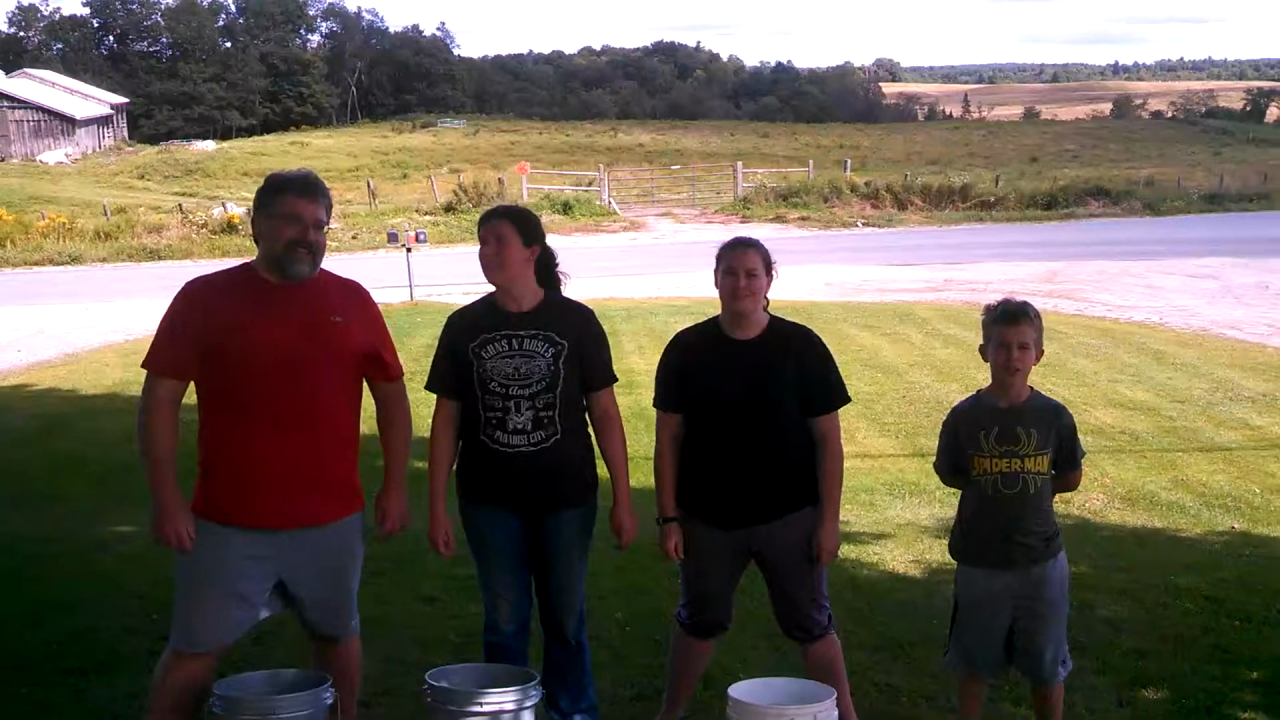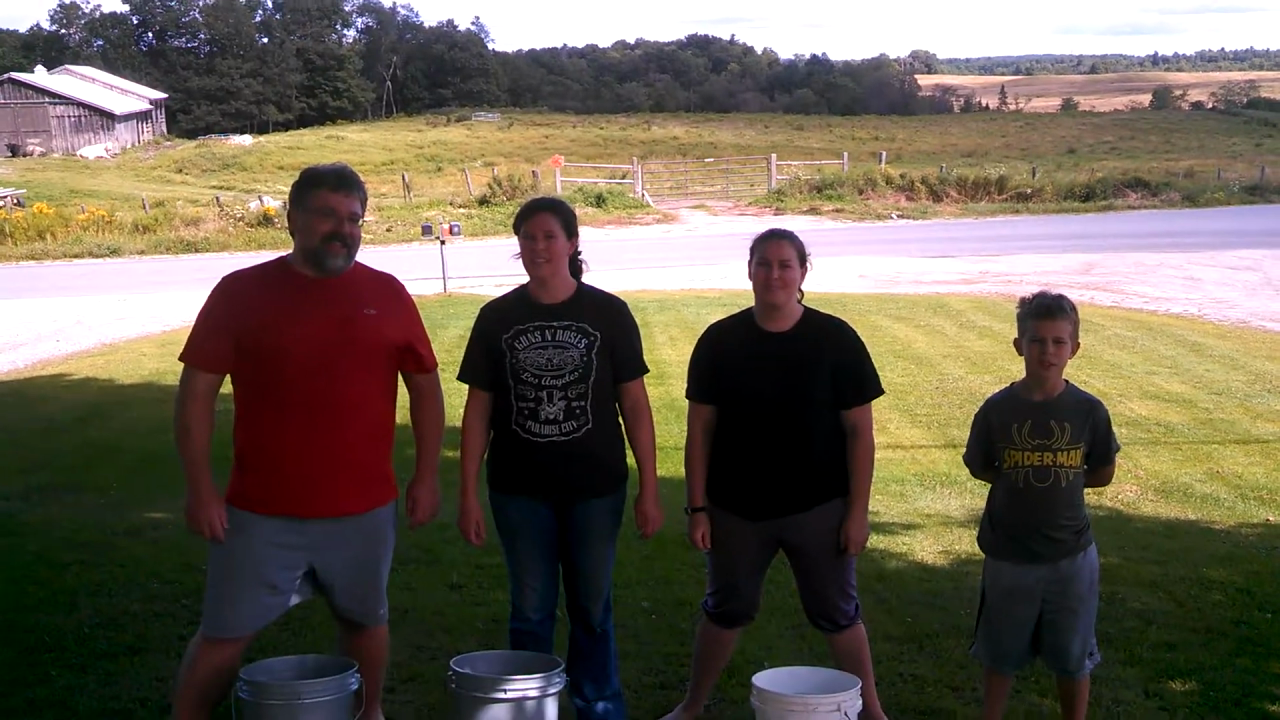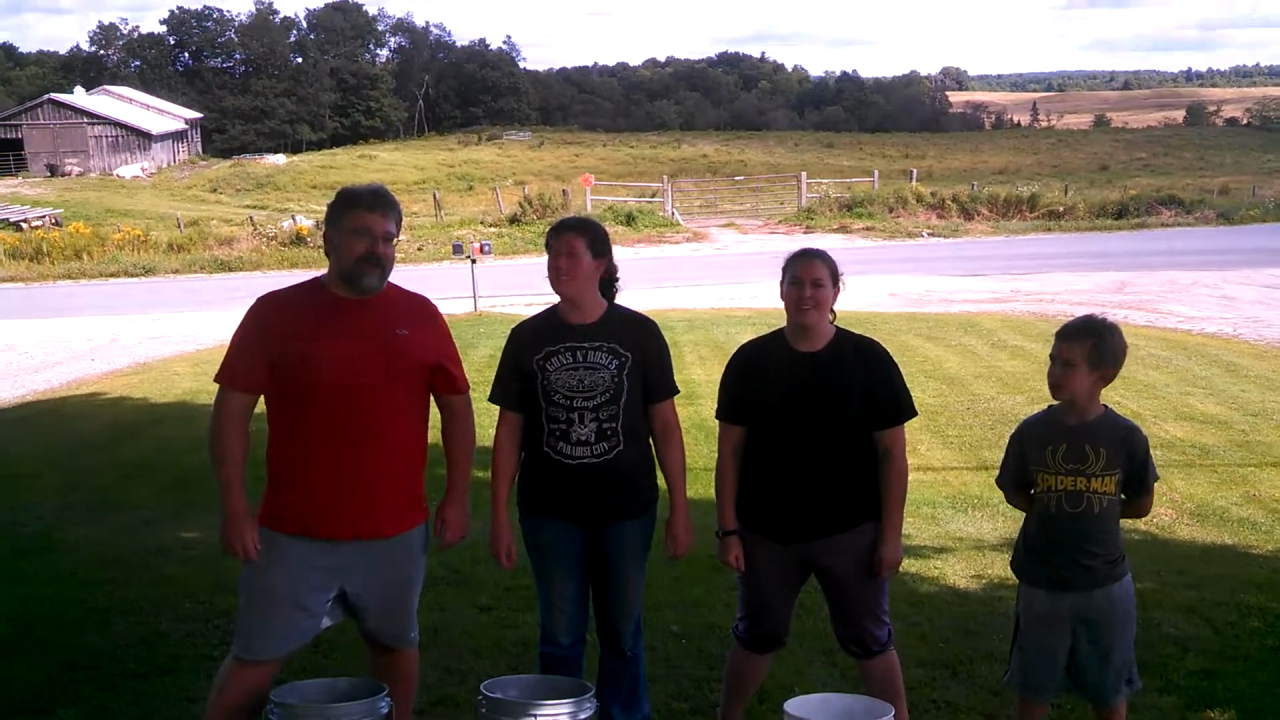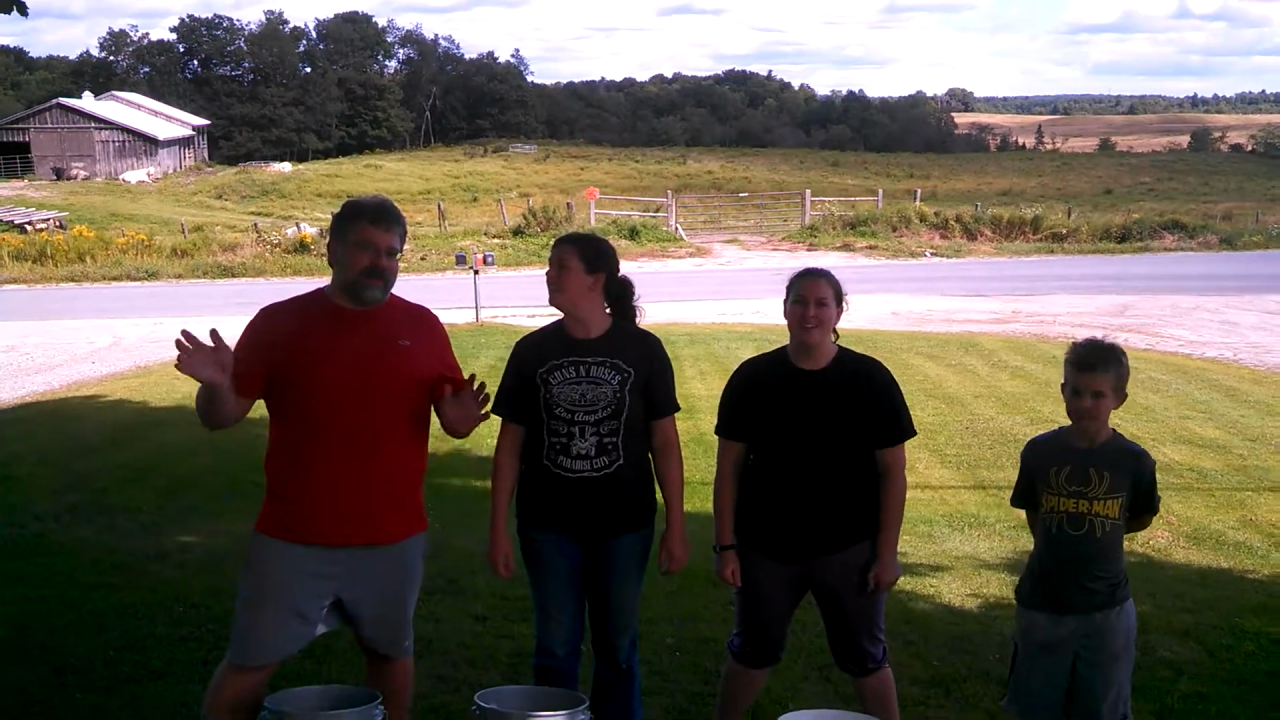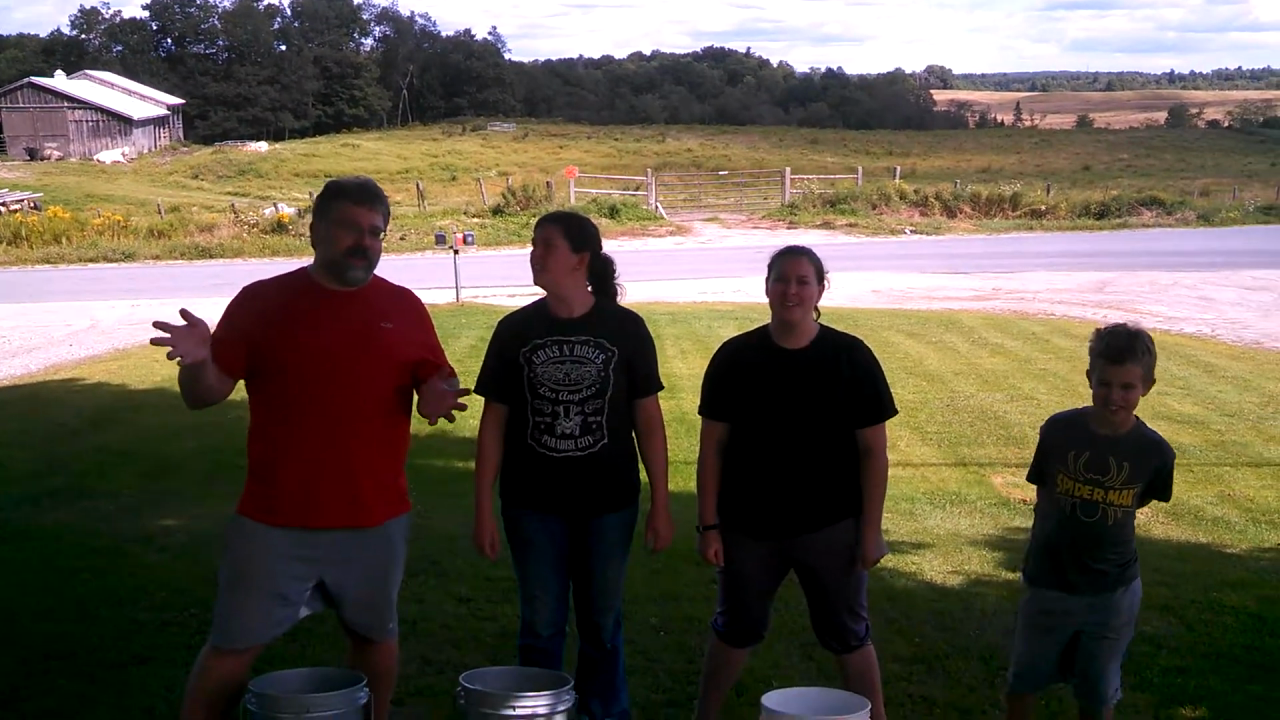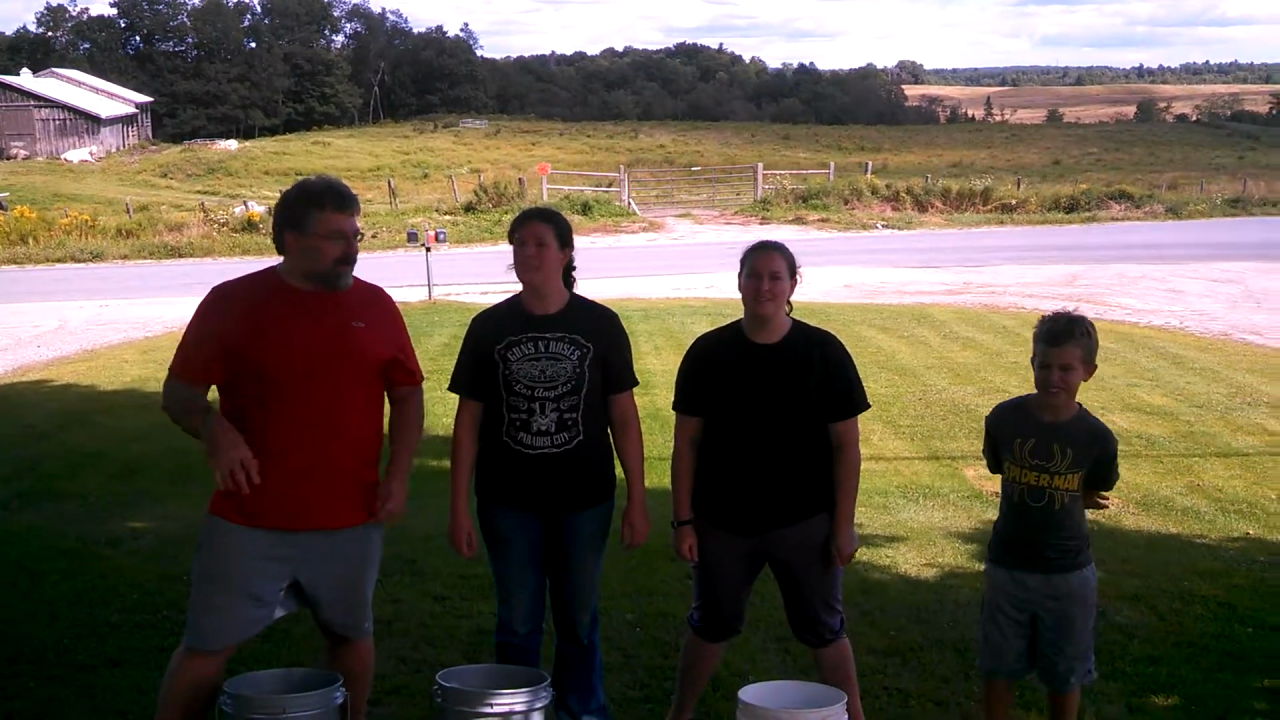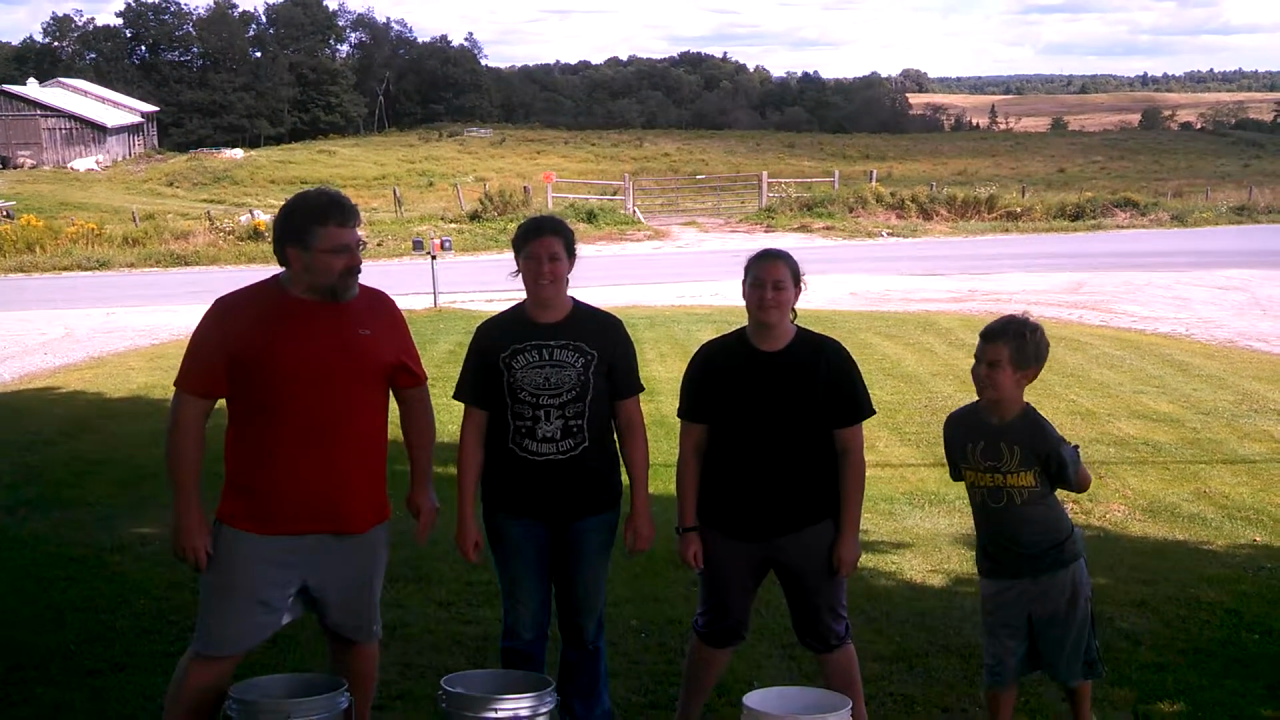
dt=0.5s
person 1, frame 1
left shoulder: (352, 301)
right shoulder: (204, 298)
left elbow: (390, 391)
right elbow: (160, 396)
left wrist: (395, 484)
right wrist: (165, 496)
left hip: (331, 518)
right hip: (228, 521)
left knee: (336, 633)
right knee: (195, 647)
person 1, frame 2
left shoulder: (387, 293)
right shoulder: (240, 291)
left elbow: (424, 383)
right elbow: (197, 389)
left wrist: (426, 474)
right wrist: (200, 487)
left hip: (364, 508)
right hip: (261, 511)
left knee: (364, 619)
right knee: (223, 633)
person 1, frame 3
left shoulder: (419, 315)
right shoulder: (275, 312)
left elbow: (456, 404)
right elbow: (232, 410)
left wrist: (457, 496)
right wrist: (234, 506)
left hip: (394, 530)
right hip: (293, 531)
left knee: (395, 642)
right knee: (255, 655)
person 1, frame 4
left shoulder: (421, 326)
right shoulder: (278, 322)
left elbow: (455, 403)
right elbow: (222, 415)
left wrist: (458, 416)
right wrist: (216, 383)
left hip: (392, 537)
right hip: (292, 538)
left knee: (390, 650)
right knee: (251, 660)
person 1, frame 5
left shoulder: (403, 307)
right shoulder: (261, 300)
left elbow: (438, 382)
right elbow: (205, 394)
left wrist: (435, 399)
right wrist: (198, 362)
left hip: (374, 519)
right hip: (274, 520)
left knee: (374, 633)
right knee: (232, 644)
person 1, frame 6
left shoulder: (375, 305)
right shoulder: (230, 302)
left elbow: (408, 393)
right elbow: (178, 393)
left wrist: (398, 472)
right wrist: (217, 432)
left hip: (349, 519)
right hip: (249, 521)
left knee: (350, 633)
right knee: (207, 645)
person 1, frame 7
left shoulder: (378, 310)
right shoulder: (233, 315)
left elbow: (414, 395)
right elbow: (189, 412)
left wrist: (422, 481)
right wrist: (188, 511)
left hip: (357, 524)
right hip: (256, 529)
left knee: (356, 636)
right knee: (214, 652)
person 2, frame 1
left shoulder: (575, 321)
right shoulder: (464, 326)
left elbow: (604, 412)
right elbow: (446, 418)
left wrist: (622, 498)
right wrist: (437, 504)
left hip: (565, 497)
right hip: (489, 500)
left knee: (565, 620)
right knee: (504, 621)
person 2, frame 2
left shoulder: (608, 313)
right shoulder: (497, 317)
left elbow: (634, 402)
right elbow: (479, 407)
left wrist: (648, 489)
right wrist: (468, 493)
left hip: (595, 486)
right hip: (519, 489)
left knee: (591, 608)
right knee: (530, 609)
person 2, frame 3
left shoulder: (639, 333)
right shoulder: (528, 338)
left elbow: (664, 423)
right elbow: (509, 429)
left wrist: (679, 509)
right wrist: (499, 516)
left hip: (625, 509)
right hip: (549, 511)
left knee: (621, 630)
right knee: (560, 633)
person 2, frame 4
left shoulder: (643, 350)
right shoulder: (532, 351)
left elbow: (664, 440)
right elbow: (510, 442)
left wrist: (676, 525)
right wrist: (498, 527)
left hip: (624, 524)
right hip: (548, 524)
left knee: (616, 645)
right knee: (556, 644)
person 2, frame 5
left shoulder: (625, 327)
right shoulder: (514, 329)
left elbow: (648, 419)
right elbow: (494, 421)
left wrist: (660, 503)
right wrist: (483, 507)
left hip: (608, 503)
right hip: (533, 504)
left knee: (602, 624)
right knee: (541, 625)
person 2, frame 6
left shoulder: (600, 324)
right shoulder: (488, 327)
left elbow: (623, 415)
right elbow: (469, 419)
left wrist: (637, 499)
right wrist: (458, 506)
left hip: (584, 499)
right hip: (508, 501)
left knee: (578, 620)
right knee: (517, 622)
person 2, frame 7
left shoulder: (605, 331)
right shoulder: (493, 336)
left elbow: (629, 421)
right elbow: (474, 428)
left wrist: (641, 505)
right wrist: (465, 513)
left hip: (590, 506)
right hip: (515, 508)
left knee: (584, 625)
right knee: (523, 628)
person 3, frame 1
left shoulder: (802, 346)
right shoulder: (686, 349)
left elbow: (827, 439)
right elbow: (669, 437)
left wrist: (828, 519)
right wrist: (669, 517)
left hip: (789, 515)
right hip: (708, 517)
left knee: (811, 624)
right knee: (698, 621)
person 3, frame 2
left shoulder: (836, 338)
right shoulder: (719, 340)
left elbow: (859, 430)
right elbow: (701, 428)
left wrist: (857, 510)
right wrist: (697, 506)
left hip: (819, 506)
right hip: (737, 507)
left knee: (838, 614)
right knee: (724, 610)
person 3, frame 3
left shoulder: (868, 360)
right shoulder: (751, 361)
left elbow: (892, 453)
right elbow: (731, 450)
left wrist: (891, 534)
right wrist: (729, 529)
left hip: (851, 530)
right hip: (768, 531)
left knee: (870, 640)
right knee: (756, 634)
person 3, frame 4
left shoulder: (869, 378)
right shoulder: (752, 378)
left elbow: (892, 470)
right elbow: (730, 466)
left wrist: (886, 552)
right wrist: (725, 544)
left hip: (849, 548)
right hip: (766, 548)
left knee: (865, 657)
right knee: (752, 651)
person 3, frame 5
left shoulder: (851, 357)
right shoulder: (734, 357)
left elbow: (873, 450)
right elbow: (713, 446)
left wrist: (871, 530)
right wrist: (709, 524)
left hip: (831, 526)
right hip: (748, 526)
left knee: (848, 635)
right knee: (734, 630)
person 3, frame 6
left shoulder: (824, 352)
right shoulder: (708, 352)
left elbow: (846, 444)
right elbow: (687, 442)
left wrist: (843, 524)
right wrist: (683, 519)
left hip: (805, 520)
right hip: (723, 521)
left knee: (824, 629)
right knee: (710, 625)
person 3, frame 7
left shoulder: (828, 358)
right shoulder: (712, 360)
left elbow: (850, 452)
right elbow: (692, 449)
left wrist: (848, 532)
right wrist: (689, 526)
left hip: (809, 527)
right hip: (728, 527)
left knee: (828, 634)
right knee: (715, 629)
person 4, frame 1
left shoulder: (1055, 416)
right shoulder: (964, 416)
left elbow: (1070, 479)
right elbow: (949, 476)
left wrist: (1031, 490)
right wrist: (988, 489)
left hip: (1041, 560)
right hip: (979, 560)
left knee: (1047, 664)
right knee: (974, 660)
person 4, frame 2
left shoulder: (1089, 410)
right shoulder: (997, 409)
left elbow: (1103, 474)
right elbow: (979, 468)
left wrist: (1060, 483)
right wrist: (1019, 483)
left hip: (1071, 554)
right hip: (1008, 554)
left knee: (1074, 658)
right knee: (1000, 654)
person 4, frame 3
left shoulder: (1126, 436)
right shoulder: (1032, 431)
left elbow: (1141, 504)
right elbow: (1014, 495)
left wrist: (1098, 511)
right wrist: (1053, 512)
left hip: (1106, 582)
right hip: (1042, 581)
left knee: (1109, 686)
right knee: (1034, 680)
person 4, frame 4
left shoulder: (1134, 461)
right shoulder: (1039, 451)
left elbow: (1141, 520)
left wrist: (1095, 535)
right wrist: (1054, 549)
left hip: (1107, 608)
right hip: (1043, 603)
person 4, frame 5
left shoulder: (1154, 451)
right shoulder: (1058, 429)
left wrist: (1102, 518)
right wrist: (1042, 543)
left hip: (1113, 590)
right hip: (1048, 579)
right knee: (1025, 674)
person 4, frame 6
left shoulder: (1096, 437)
right shoulder: (1003, 418)
left elbow: (1096, 492)
left wrist: (1062, 516)
right wrist: (1040, 509)
left hip: (1067, 570)
right hip: (1007, 563)
left knee: (1064, 669)
right knee: (999, 662)
person 4, frame 7
left shoulder: (1039, 434)
right shoulder: (958, 425)
left elbow: (1081, 482)
left hip: (1056, 564)
right hip: (998, 569)
left knee: (1071, 663)
right knee: (1000, 666)
